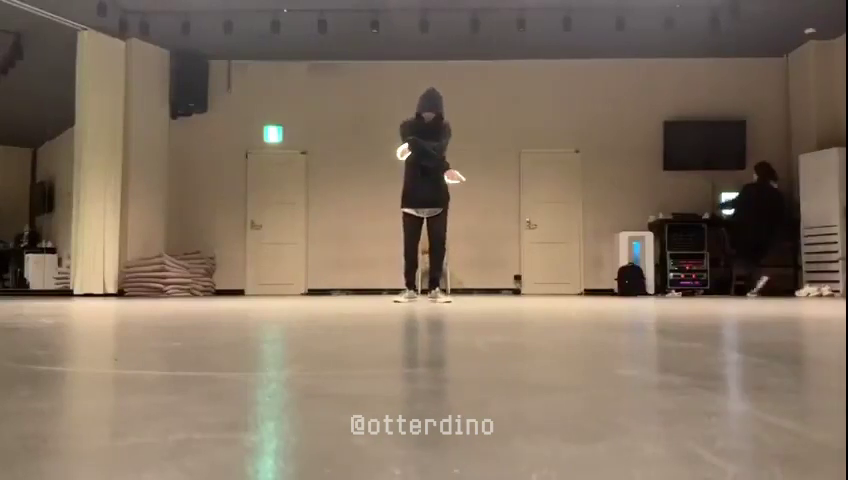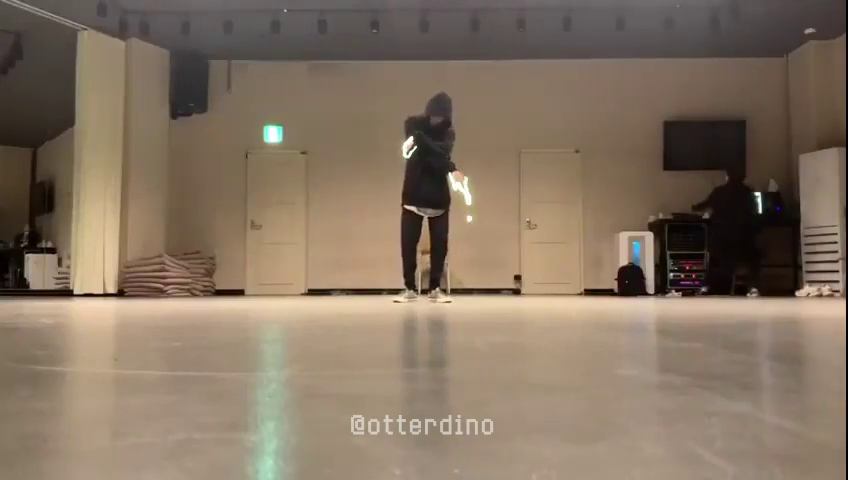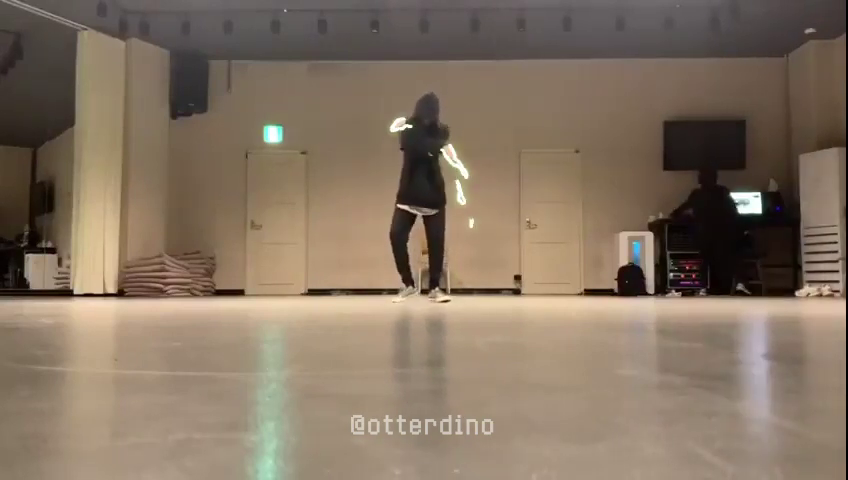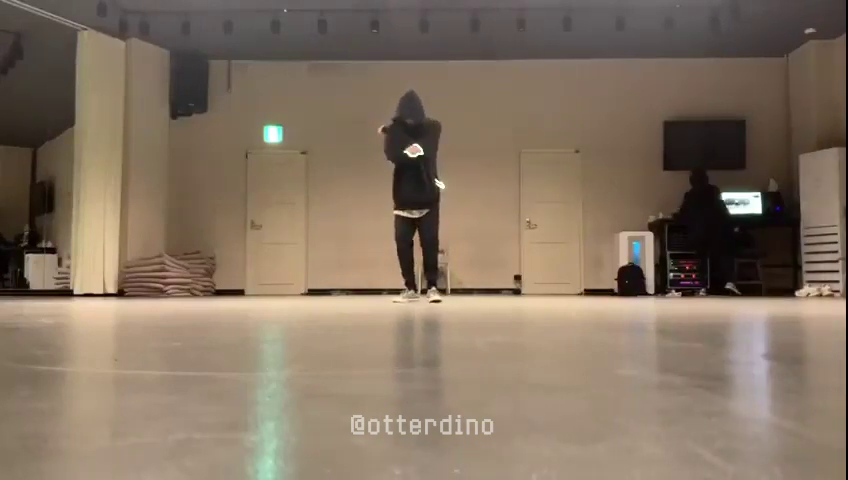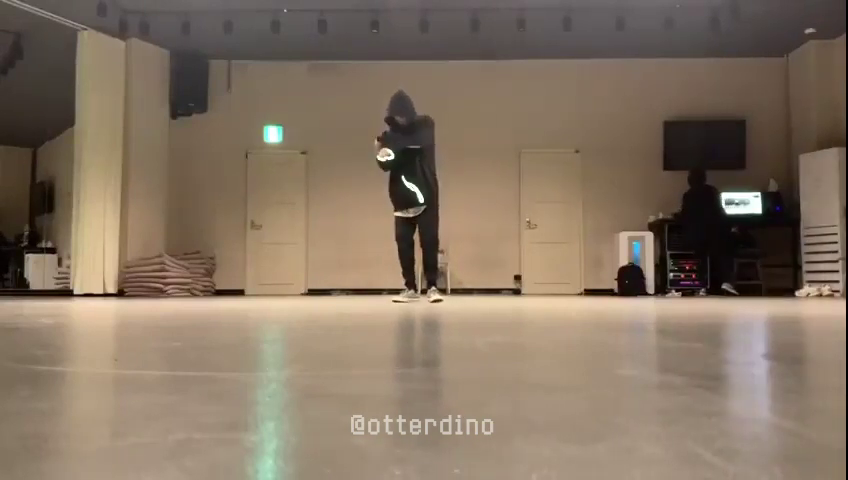
dt=0.3s
person 1, frame 1
left shoulder: (444, 128)
right shoulder: (408, 127)
left elbow: (437, 148)
right elbow: (418, 153)
left wrist: (415, 144)
right wrist: (444, 169)
left hip: (437, 194)
right hip: (413, 194)
left knee: (438, 242)
right knee: (410, 243)
left ankle: (435, 288)
right ankle: (410, 288)
person 1, frame 2
left shoulder: (448, 133)
right shoulder: (413, 125)
left elbow: (443, 150)
right elbow: (423, 148)
left wrist: (425, 144)
right wrist: (451, 168)
left hip: (438, 194)
right hip: (414, 193)
left knee: (440, 242)
right knee: (408, 241)
left ankle: (435, 288)
right ankle: (409, 288)
person 1, frame 3
left shoulder: (441, 131)
right shoulder: (408, 126)
left elbow: (436, 148)
right elbow: (410, 143)
right wrist: (435, 147)
left hip: (433, 194)
right hip: (409, 193)
left knee: (436, 241)
right knee: (397, 235)
left ankle: (434, 287)
right ankle: (407, 283)
person 1, frame 4
left shoulder: (432, 128)
right shoulder: (396, 129)
left elbow: (423, 149)
right elbow: (391, 153)
left wrist: (395, 135)
right wrist: (408, 149)
left hip: (427, 194)
right hip: (404, 195)
left knee: (430, 241)
right knee: (402, 241)
left ankle: (432, 287)
right ankle: (410, 287)
person 1, frame 5
left shoulder: (425, 124)
right shoulder: (392, 132)
left elbow: (418, 144)
right elbow: (385, 165)
left wrist: (387, 140)
right wrist: (382, 155)
left hip: (425, 192)
right hip: (402, 195)
left knee: (429, 240)
right knee: (403, 241)
left ankle: (432, 287)
right ankle: (410, 287)
person 2, frame 1
left shoulder: (749, 189)
right shoulder: (775, 193)
left elbow: (736, 203)
right elbow: (781, 215)
left wrist: (723, 205)
right wrist: (775, 233)
left hip: (748, 231)
right hip: (764, 233)
left knee: (744, 258)
right knee: (754, 259)
left ankle: (760, 277)
right ankle: (754, 288)
person 2, frame 2
left shoulder: (719, 192)
right shoulder: (748, 192)
left elbow: (705, 205)
right elbow: (753, 213)
left wrist: (695, 207)
right wrist: (753, 231)
left hip: (722, 232)
right hip: (743, 233)
left knee: (717, 260)
right knee: (752, 261)
left ankle: (710, 288)
right ankle: (754, 288)
person 2, frame 3
left shoulder: (696, 194)
right shoulder: (723, 192)
left elbow: (683, 208)
right elbow: (733, 212)
left wrist: (675, 214)
right wrist: (738, 230)
left hip: (705, 233)
right hip: (725, 231)
left knee: (710, 260)
right knee: (730, 258)
left ankle: (711, 289)
person 2, frame 4
left shoulder: (689, 195)
right shoulder: (713, 190)
left elbow: (682, 216)
right elbow: (721, 208)
right wrist: (730, 226)
left hip: (699, 232)
right hip: (717, 228)
left knee: (703, 258)
right knee: (724, 255)
right ankle: (729, 282)
person 2, frame 5
left shoulder: (688, 195)
right shoulder: (712, 191)
left elbow: (684, 216)
right elbow: (719, 209)
right wrist: (727, 226)
left hip: (696, 232)
right hip: (714, 228)
left knee: (702, 258)
right knee: (722, 255)
right ankle: (725, 282)
